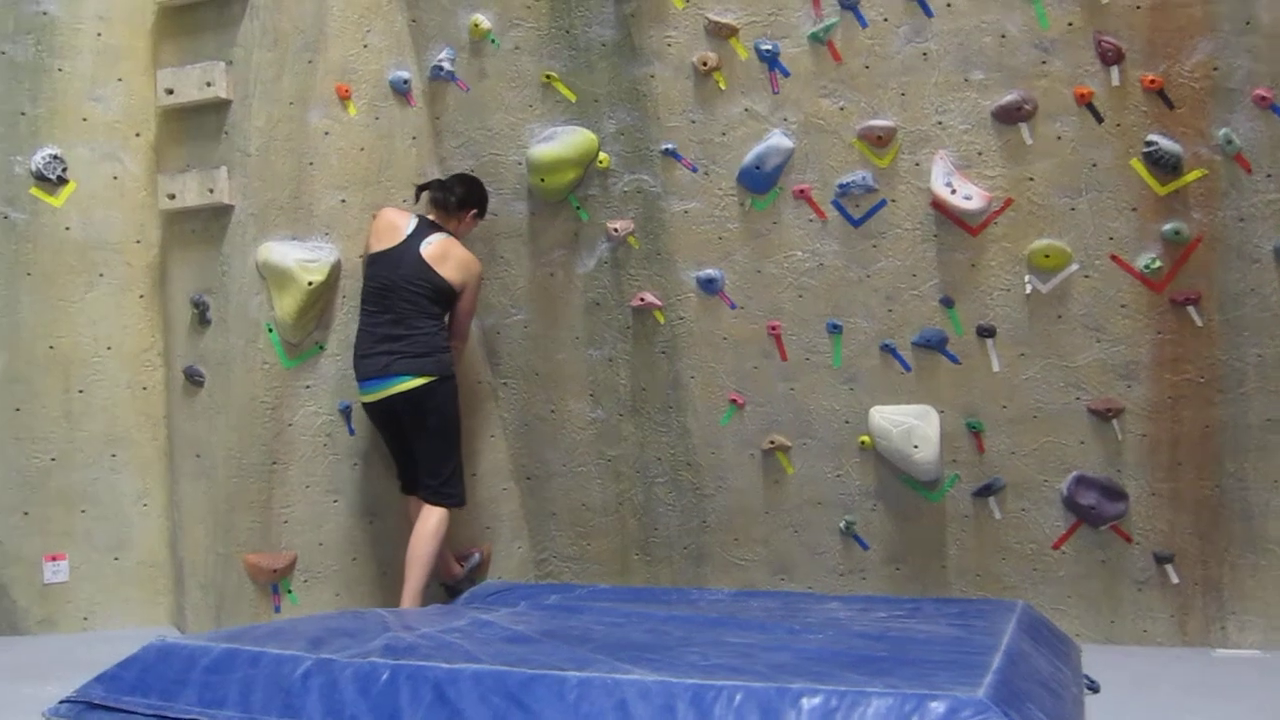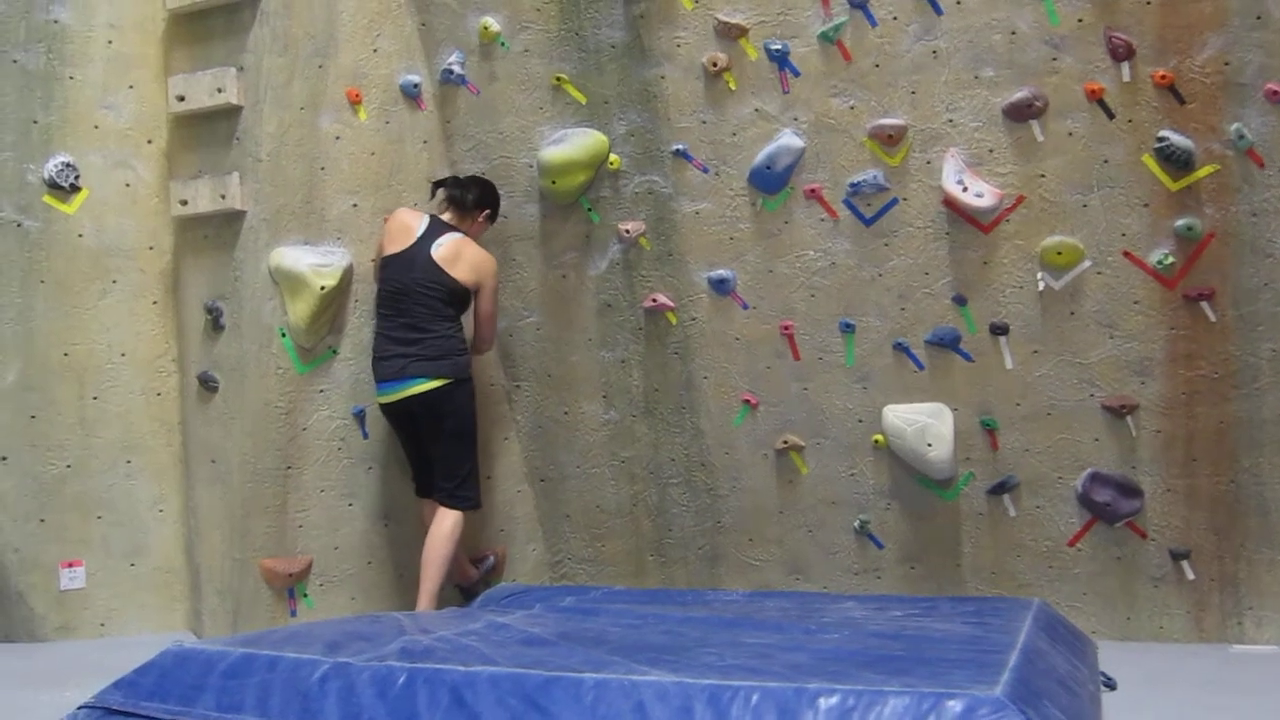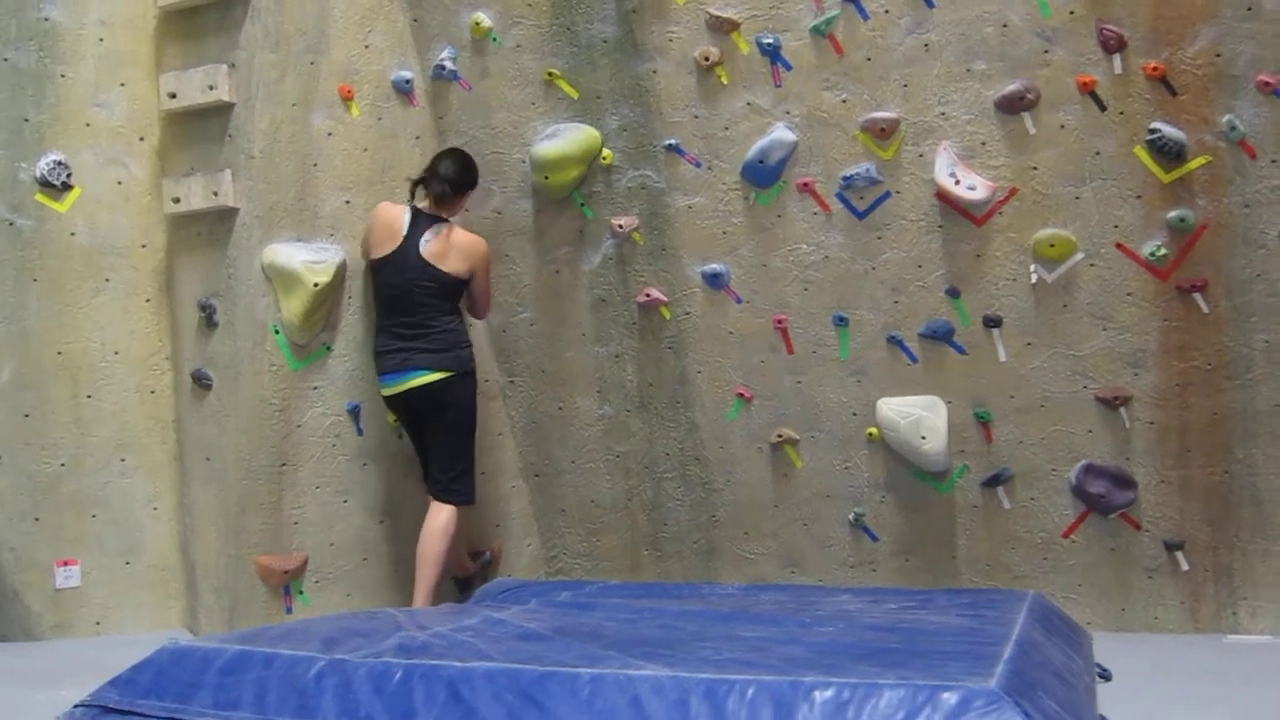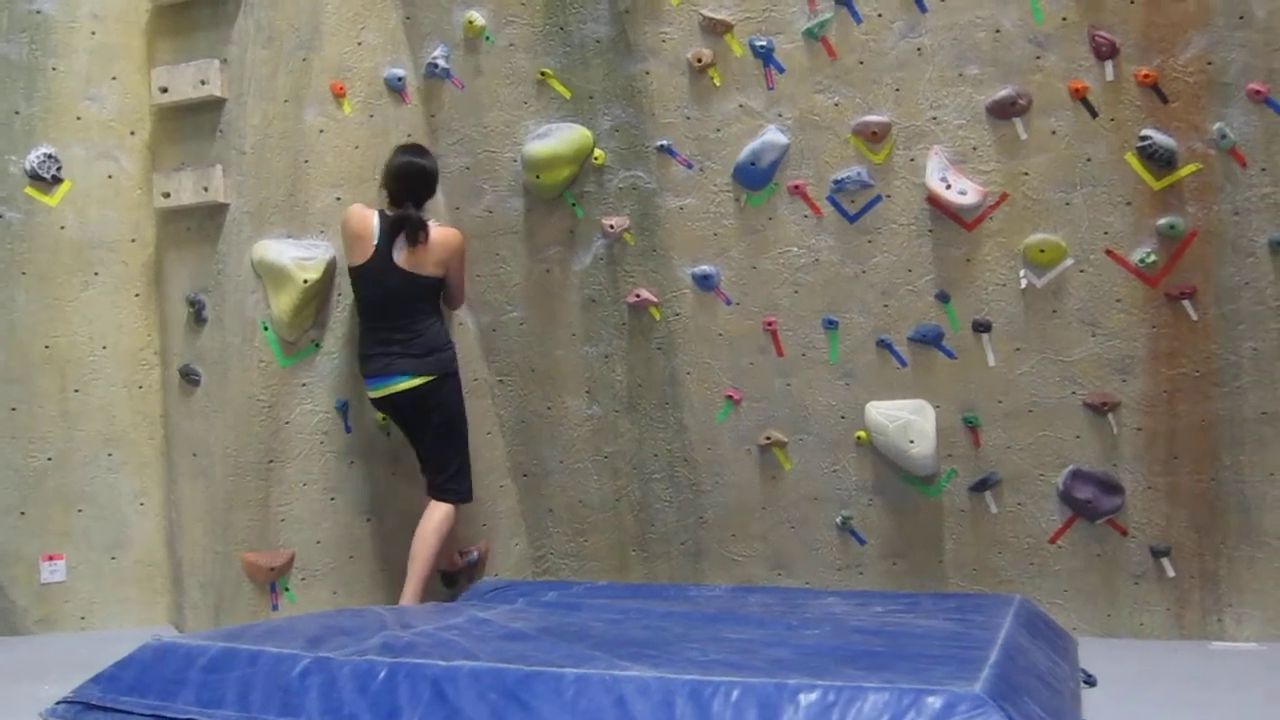
dt=0.5s
person 1, frame 1
left shoulder: (387, 220)
right shoulder: (466, 263)
left hip: (371, 381)
right hip: (425, 378)
left knee: (417, 485)
right knee: (439, 494)
left ankle: (451, 571)
right ankle: (407, 610)
person 1, frame 2
left shoulder: (400, 221)
right shoulder: (481, 261)
right elbow: (484, 341)
left hip: (389, 383)
right hip: (443, 380)
left knee: (431, 489)
right knee: (453, 498)
left ankle: (466, 574)
right ankle: (423, 612)
person 1, frame 3
left shoulder: (384, 216)
right shoulder: (472, 246)
left hip: (393, 377)
right hip: (445, 372)
left knee: (438, 479)
right knee: (448, 491)
left ankle: (463, 567)
right ankle: (419, 611)
person 1, frame 4
left shoulder: (355, 221)
right shoulder: (446, 240)
left hip: (378, 378)
right hip: (429, 372)
left knee: (440, 469)
right knee: (448, 489)
left ankle: (451, 562)
right ankle: (408, 604)
